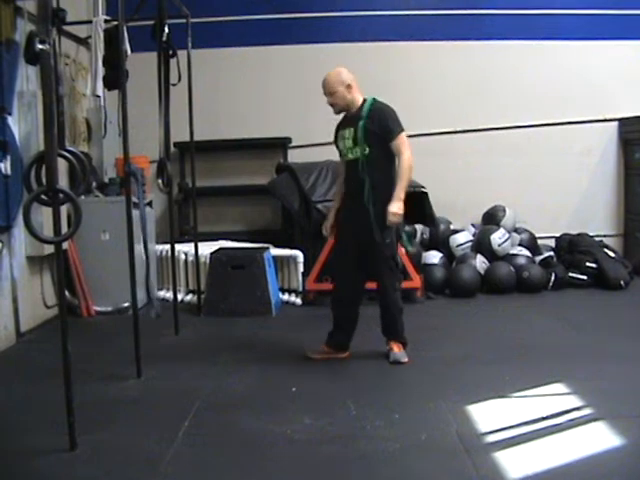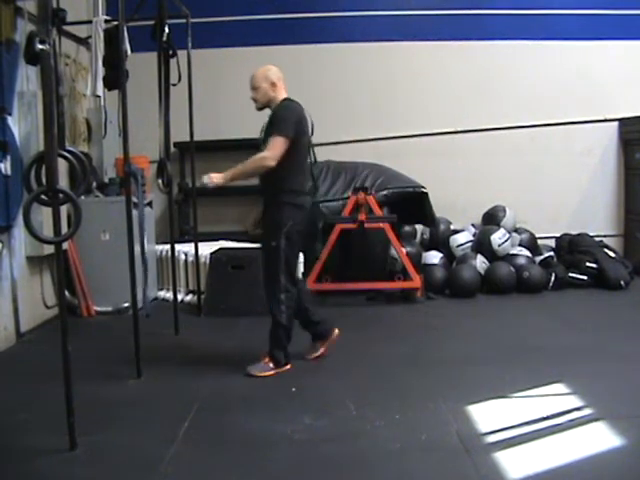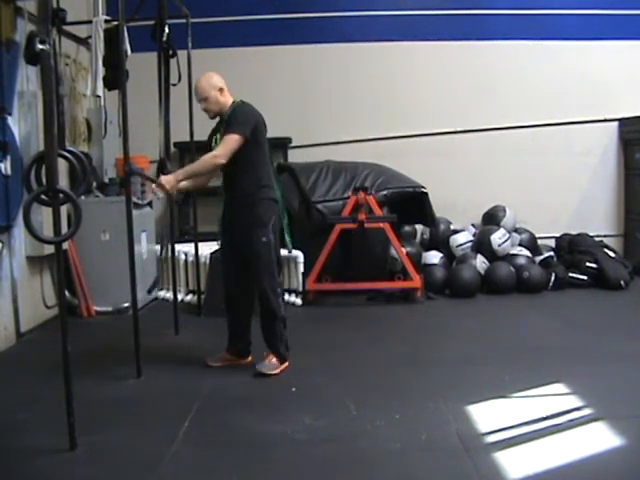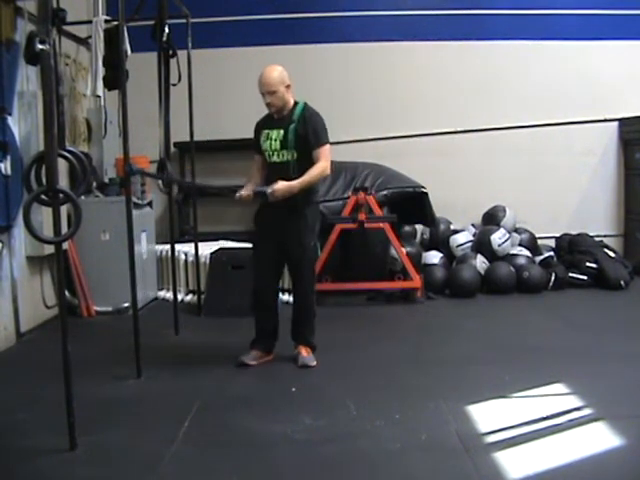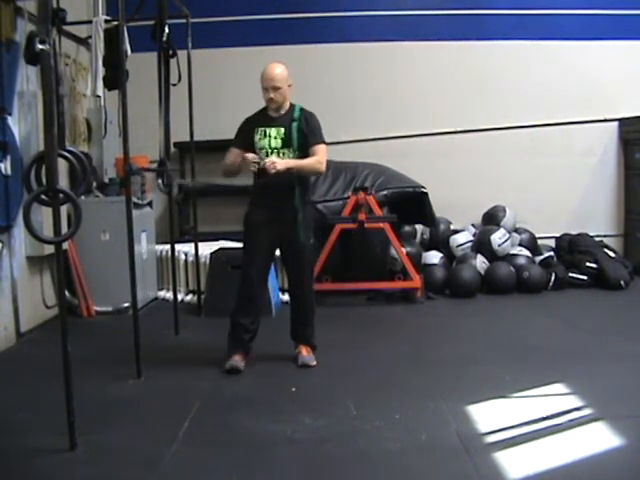
dt=1s
person 1, frame 1
left shoulder: (381, 114)
right shoulder: (342, 127)
left elbow: (404, 155)
left wrist: (397, 199)
right wrist: (333, 210)
left hip: (379, 211)
right hip: (351, 211)
left knee: (387, 277)
right knee: (344, 279)
left ankle: (396, 341)
right ankle: (338, 343)
person 1, frame 2
left shoulder: (287, 112)
right shoulder: (283, 115)
left elbow: (268, 159)
left wrist: (225, 176)
right wrist: (266, 208)
left hip: (288, 208)
right hip: (283, 207)
left knee: (278, 282)
right knee: (285, 278)
left ankle: (277, 356)
right ankle: (322, 330)
person 1, frame 3
left shoulder: (244, 114)
right shoulder: (219, 129)
left elbow: (219, 158)
right elbow: (211, 171)
left wrist: (176, 176)
right wrist: (183, 185)
left hip: (259, 210)
right hip: (234, 211)
left knee: (265, 281)
right knee: (235, 284)
left ankle: (279, 352)
right ankle: (238, 350)
person 1, frame 4
left shoulder: (309, 119)
right shoulder: (262, 125)
left elbow: (324, 166)
left wrist: (292, 186)
right wrist: (250, 188)
left hip: (301, 212)
right hip: (269, 212)
left knee: (303, 282)
right knee: (263, 282)
left ankle: (304, 344)
right ankle: (263, 345)
person 1, frame 5
left shoulder: (305, 119)
right shoulder: (251, 124)
left elbow: (320, 163)
right elbow: (227, 167)
left wrist: (286, 163)
right wrist: (242, 161)
left hip: (295, 212)
right hip: (260, 213)
left knee: (301, 282)
right knee: (251, 281)
left ankle: (304, 344)
right ankle: (239, 349)
